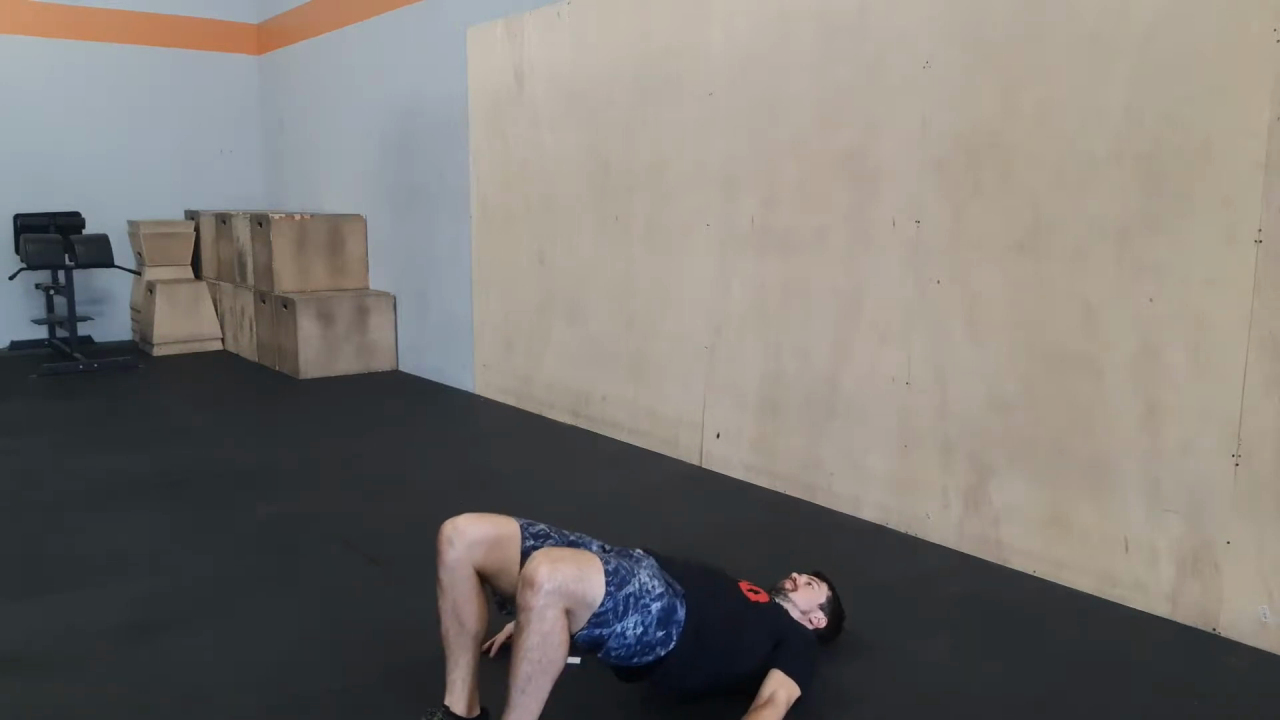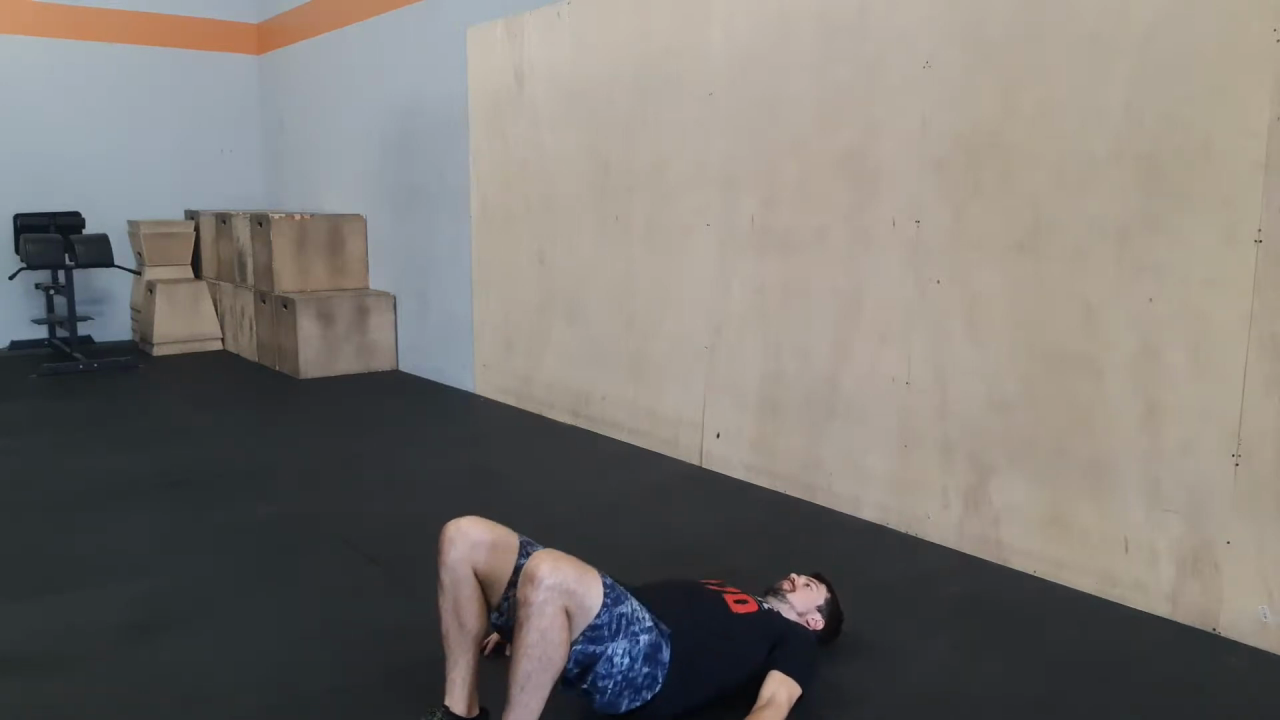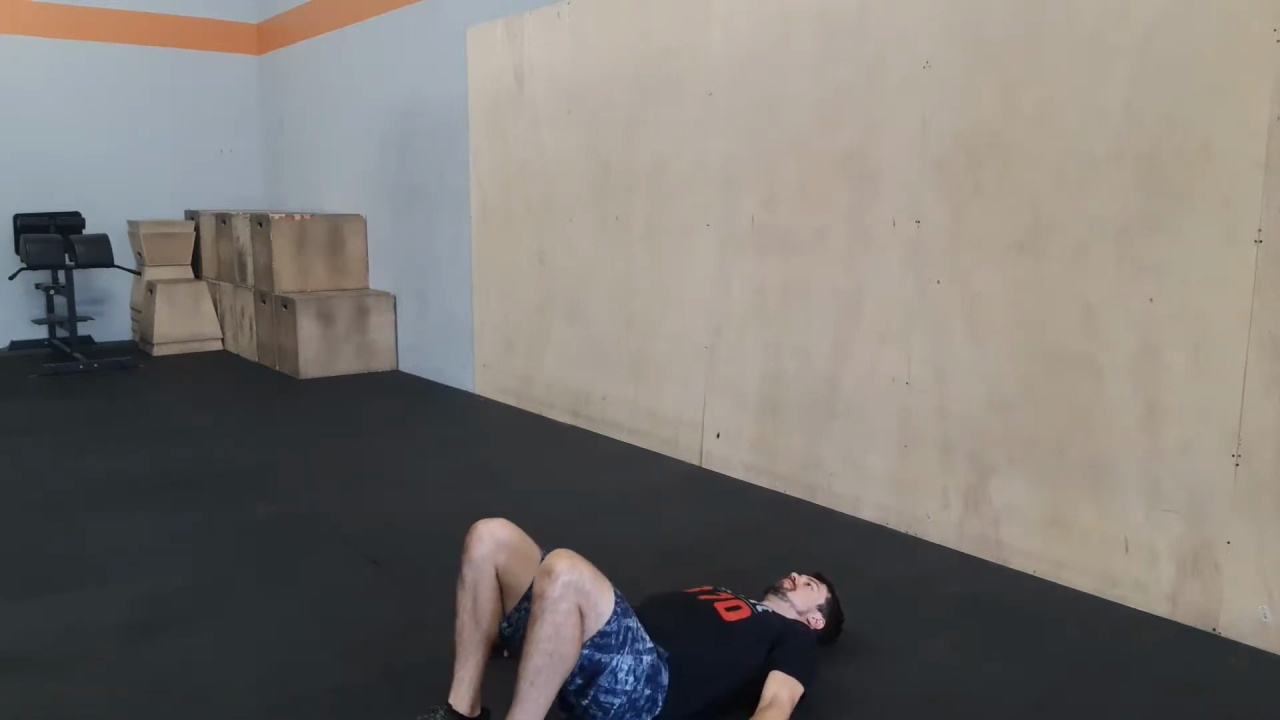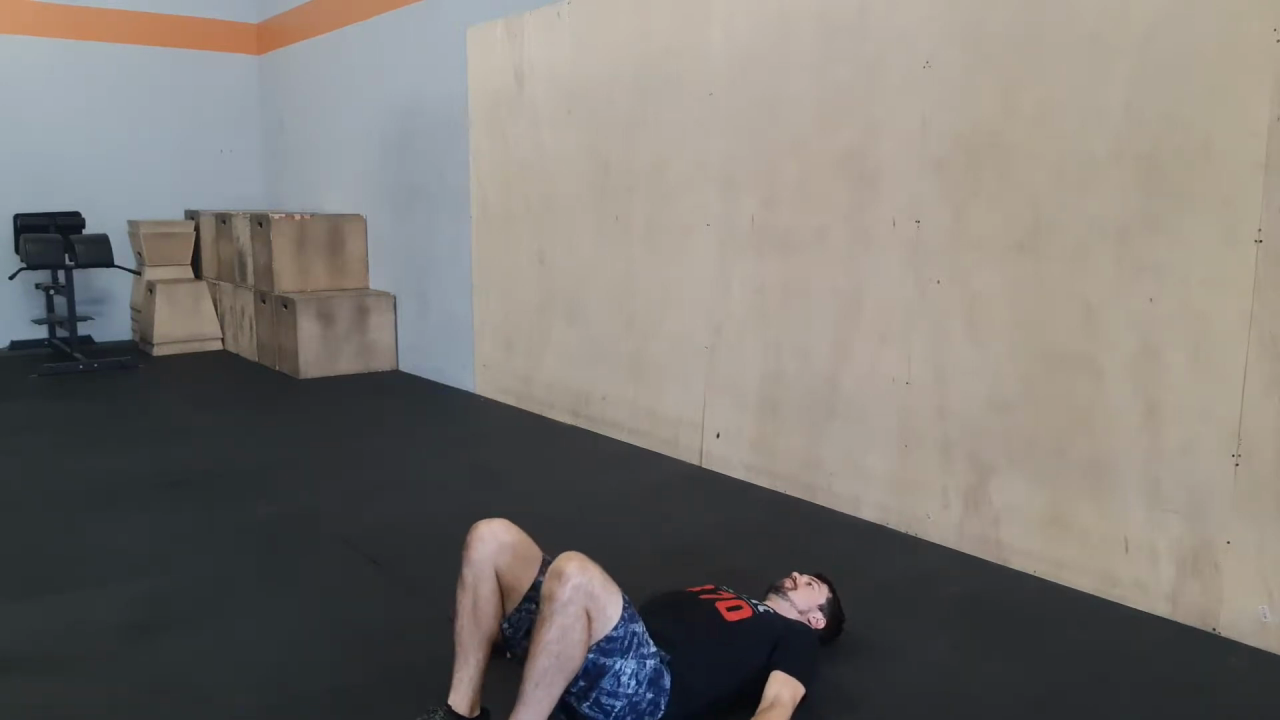
dt=0.5s
person 1, frame 1
left shoulder: (796, 639)
right shoulder: (736, 597)
right wrist: (535, 619)
left hip: (660, 611)
left knee: (548, 578)
right knee: (462, 537)
person 1, frame 2
left shoulder: (793, 639)
right shoulder: (722, 600)
right wrist: (529, 622)
left hip: (645, 652)
left knee: (547, 573)
right knee: (464, 538)
person 1, frame 3
left shoulder: (793, 637)
right shoulder: (717, 597)
right wrist: (519, 622)
left hip: (642, 679)
right hip: (583, 663)
left knee: (566, 571)
right knee: (492, 537)
person 1, frame 4
left shoulder: (794, 638)
right shoulder: (718, 596)
right wrist: (518, 622)
left hip: (640, 681)
right hip: (584, 663)
left knee: (575, 573)
right knee: (492, 538)
